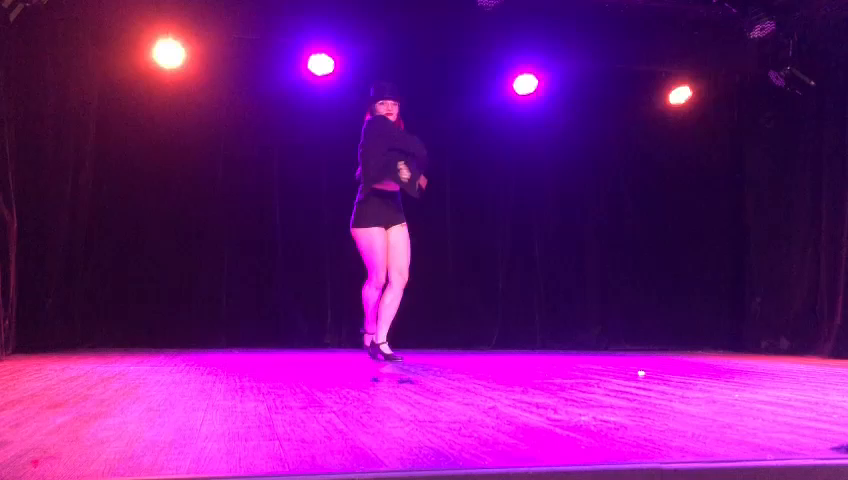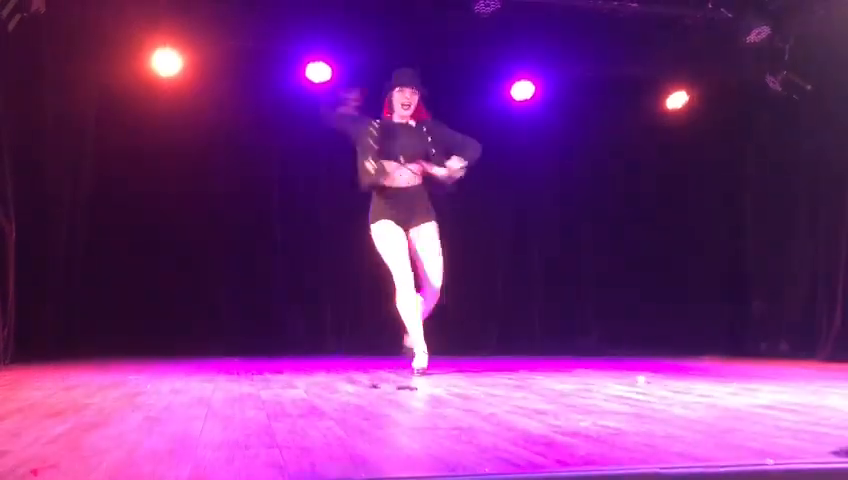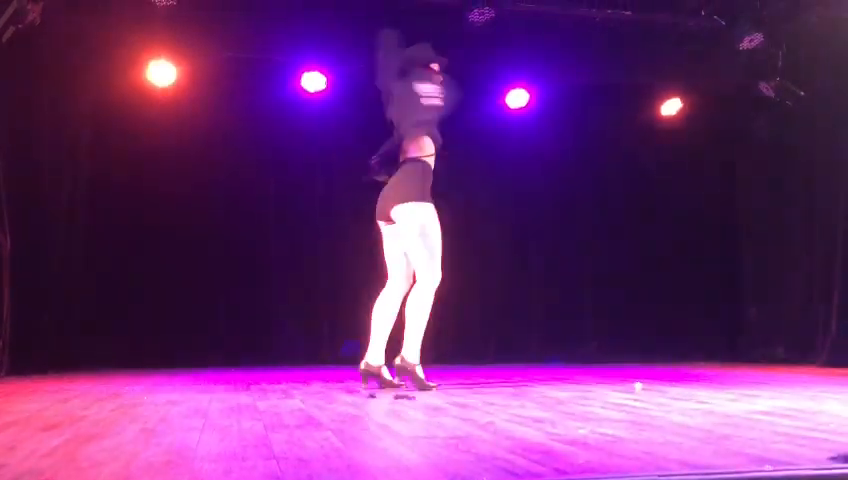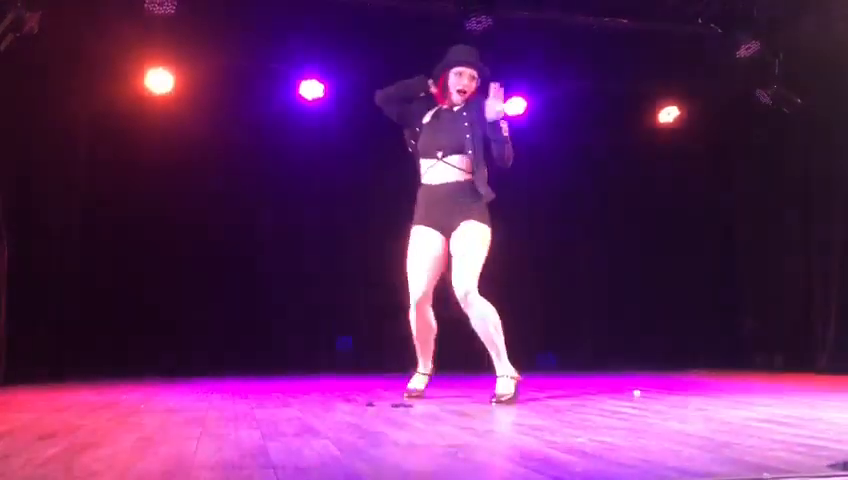
dt=0.5s
person 1, frame 1
left shoulder: (393, 137)
right shoulder: (375, 127)
right elbow: (417, 150)
left wrist: (411, 173)
right wrist: (416, 174)
left hip: (393, 212)
right hip: (370, 213)
left knee: (399, 278)
right knee: (377, 277)
left ankle: (380, 340)
right ankle: (369, 333)
person 1, frame 2
left shoulder: (428, 128)
right shoulder: (373, 127)
left elbow: (472, 148)
right elbow: (340, 118)
left wrist: (450, 168)
right wrist: (347, 105)
left hip: (421, 210)
right hip: (386, 211)
left knee: (434, 283)
right knee: (403, 279)
left ankle: (413, 335)
right ankle: (420, 351)
person 1, frame 3
right shoulder: (406, 91)
right elbow: (388, 43)
left hip: (394, 199)
right hip: (411, 194)
left knee: (397, 284)
right knee: (430, 276)
left ankle: (374, 360)
right ankle: (409, 358)
person 1, frame 4
left shoulder: (479, 110)
right shoulder: (424, 111)
left elbow: (504, 158)
right elbow: (383, 98)
left wrist: (496, 120)
right wrist: (426, 87)
left hip: (467, 210)
right hip: (428, 213)
left knee: (466, 292)
right knee: (419, 294)
left ankle: (505, 372)
right ankle: (423, 369)
